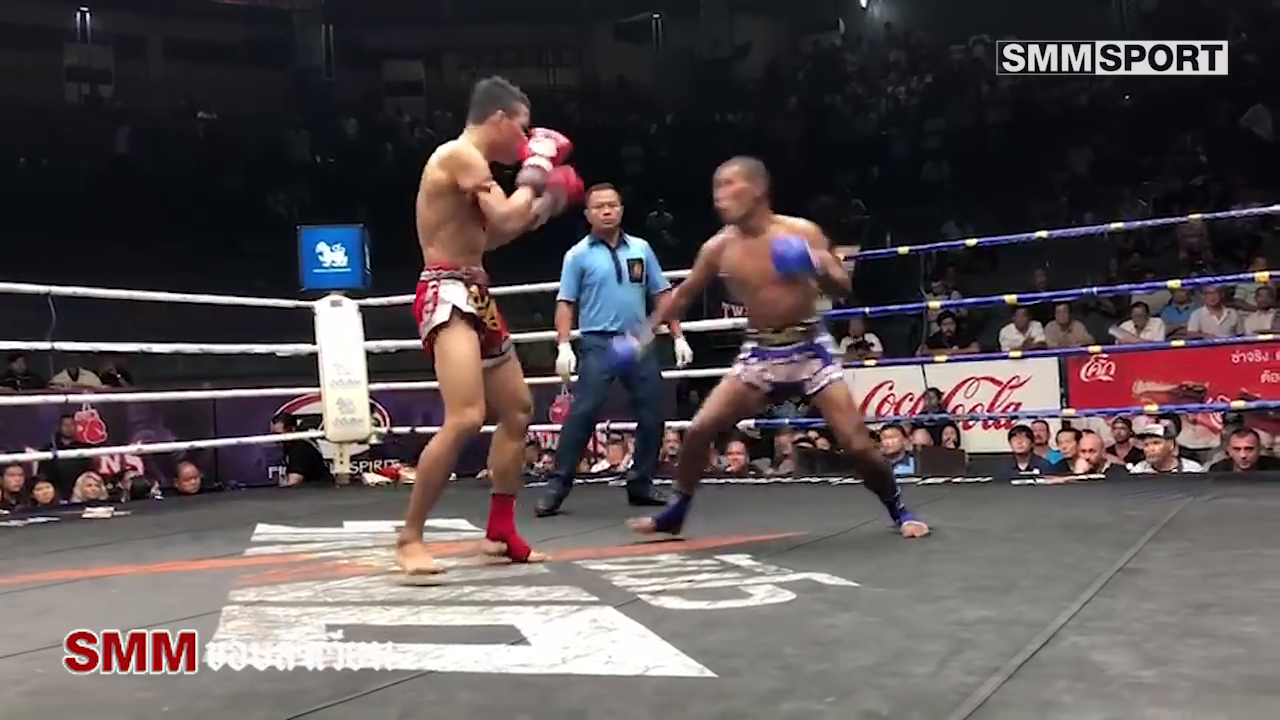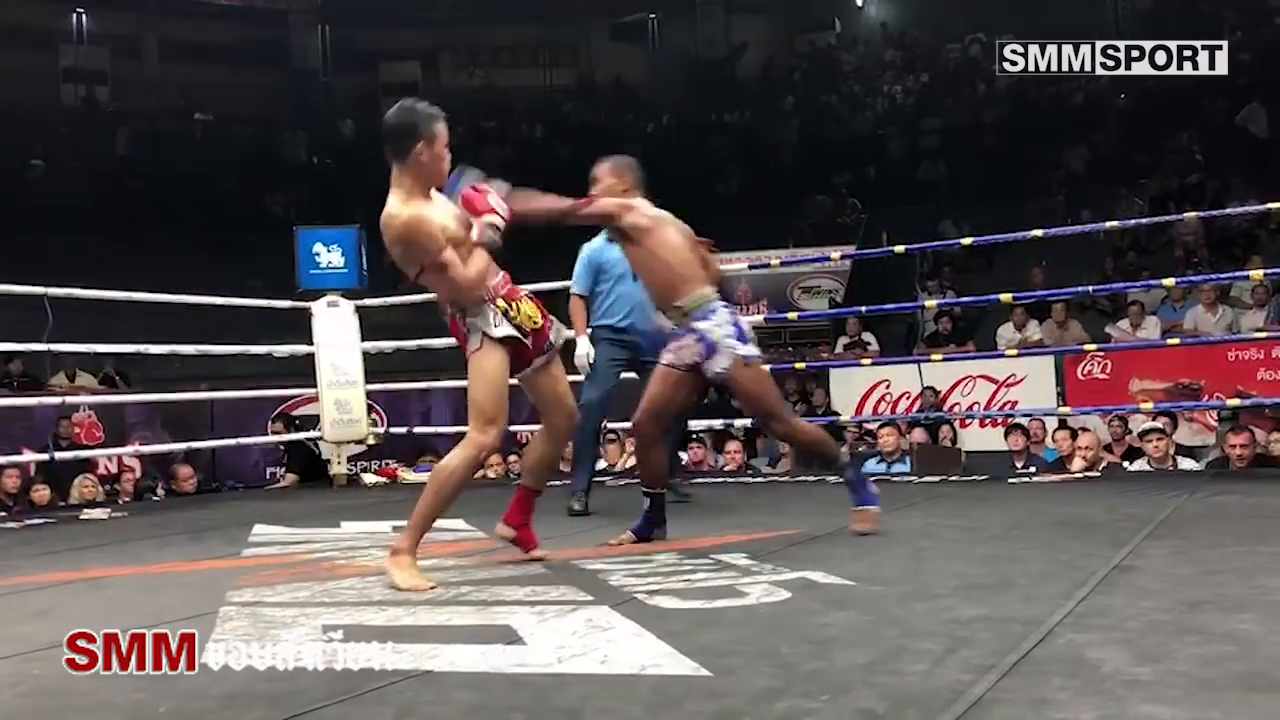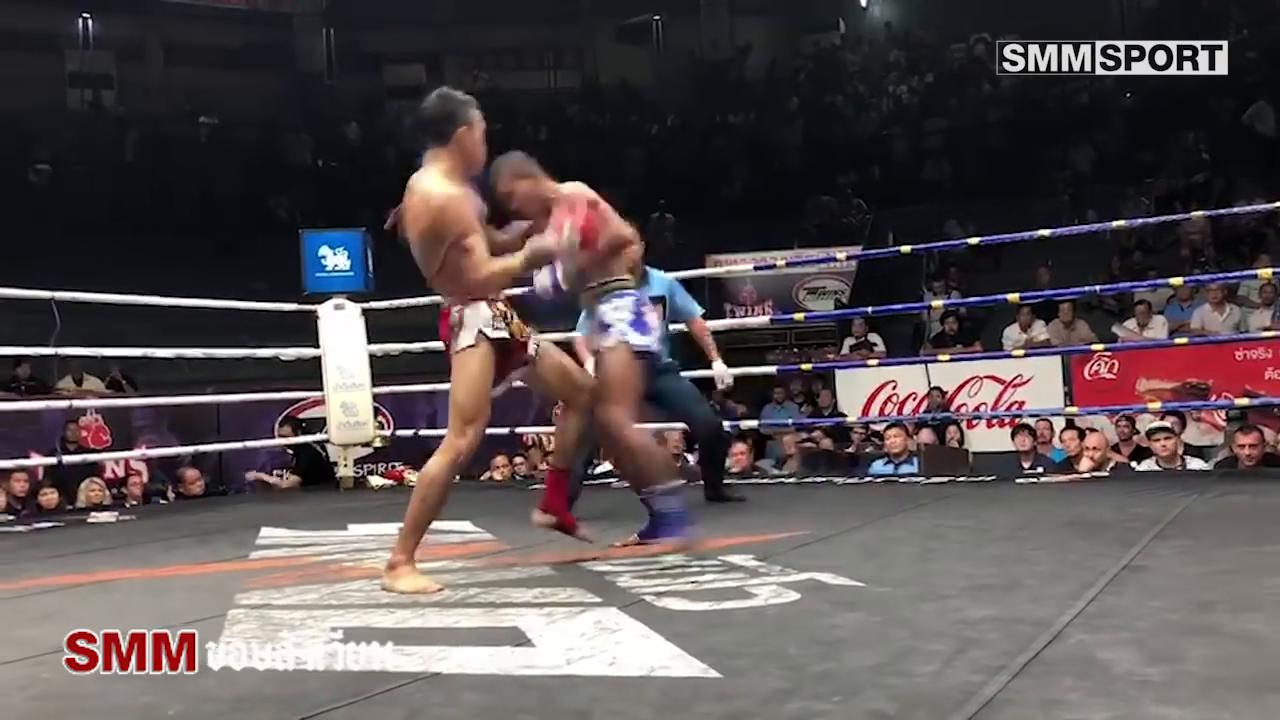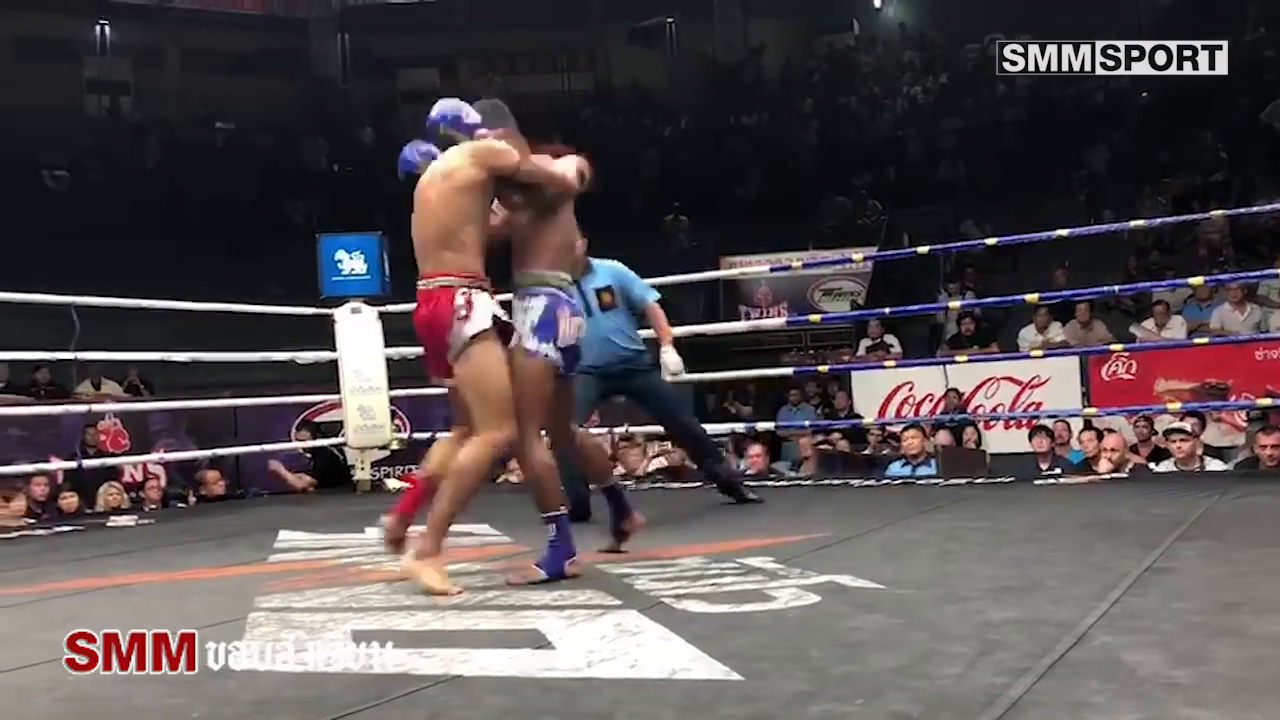
dt=0.2s
person 1, frame 1
left shoulder: (466, 162)
right shoulder: (461, 157)
left elbow: (507, 225)
right elbow: (508, 221)
left wrist: (547, 193)
right wrist: (538, 181)
left hip: (477, 301)
right hip: (449, 300)
left knee: (517, 413)
right knee: (465, 420)
left ankle: (501, 534)
right ankle: (410, 538)
person 1, frame 2
left shoulder: (419, 198)
right shoulder: (408, 218)
right elbow: (466, 286)
right wrist: (485, 235)
left hip: (513, 309)
right hip: (485, 321)
left knee: (563, 418)
right knee: (484, 439)
left ankle: (517, 522)
right ankle: (401, 553)
person 1, frame 3
left shoulder: (425, 185)
right shoulder: (445, 197)
right elbow: (481, 278)
right wrist: (538, 251)
left hip: (495, 317)
right hip: (475, 320)
left knee: (580, 392)
right knee: (462, 440)
left ankle: (554, 506)
right ankle: (400, 563)
person 1, frame 4
left shoulder: (431, 172)
right shoulder: (484, 151)
right elbow: (562, 182)
right wrist: (571, 166)
left hip: (431, 304)
right hip: (459, 304)
left knee: (467, 428)
right knee: (496, 432)
left ankle: (403, 514)
right ankle: (425, 552)
person 2, frame 1
left shoulder: (801, 232)
right shoulder: (719, 247)
left elbow: (843, 287)
right elbow: (683, 294)
left wrist: (818, 268)
right wrist: (644, 335)
left hip: (809, 349)
right hip: (760, 354)
left knee: (856, 443)
right knee: (698, 432)
left ankle: (899, 509)
right ankle: (674, 513)
person 2, frame 2
left shoulder: (622, 210)
right shoulder: (657, 223)
left elbow: (566, 209)
right elbow: (709, 268)
left wrist: (510, 201)
left hip: (713, 325)
right hip: (687, 332)
left knee: (779, 422)
right knee: (646, 427)
left ankle: (858, 486)
right ankle: (654, 518)
person 2, frame 3
left shoulder: (574, 196)
right shoulder: (555, 216)
left elbow: (629, 241)
left hip: (624, 312)
right hip: (606, 318)
left knee: (615, 420)
right knee: (611, 422)
left ankle: (674, 515)
right ankle: (662, 516)
person 2, frame 4
left shoulder: (548, 169)
right shoulder: (520, 189)
left hip: (544, 308)
right hip: (551, 309)
left knee: (523, 433)
right knee: (562, 429)
left ankle: (560, 550)
right ankle: (621, 513)
person 3, frame 1
left shoulder: (641, 249)
right shoulder: (578, 255)
left elbow: (661, 294)
right elbow: (565, 304)
left wrist: (678, 337)
right wrist: (564, 346)
right hip: (597, 344)
left knee: (652, 415)
right knee: (583, 414)
left ankle: (640, 485)
right ankle: (558, 485)
person 3, frame 2
right shoulder: (593, 250)
right elbow: (577, 300)
right wrist: (581, 339)
left hip: (651, 337)
right hip: (609, 339)
right knee: (592, 407)
right ankle: (580, 487)
person 3, frame 3
left shoulder: (664, 283)
left elbow: (694, 320)
right elbow: (583, 337)
left wrist: (716, 360)
right wrist: (589, 362)
left hip: (662, 372)
left knee: (709, 426)
left ankle: (716, 489)
person 3, frame 4
left shoulder: (614, 271)
left elbow: (651, 307)
left wrist: (667, 348)
left hip: (633, 364)
right hip: (589, 372)
left knee: (685, 427)
left ankle: (729, 482)
right ankle: (578, 501)
